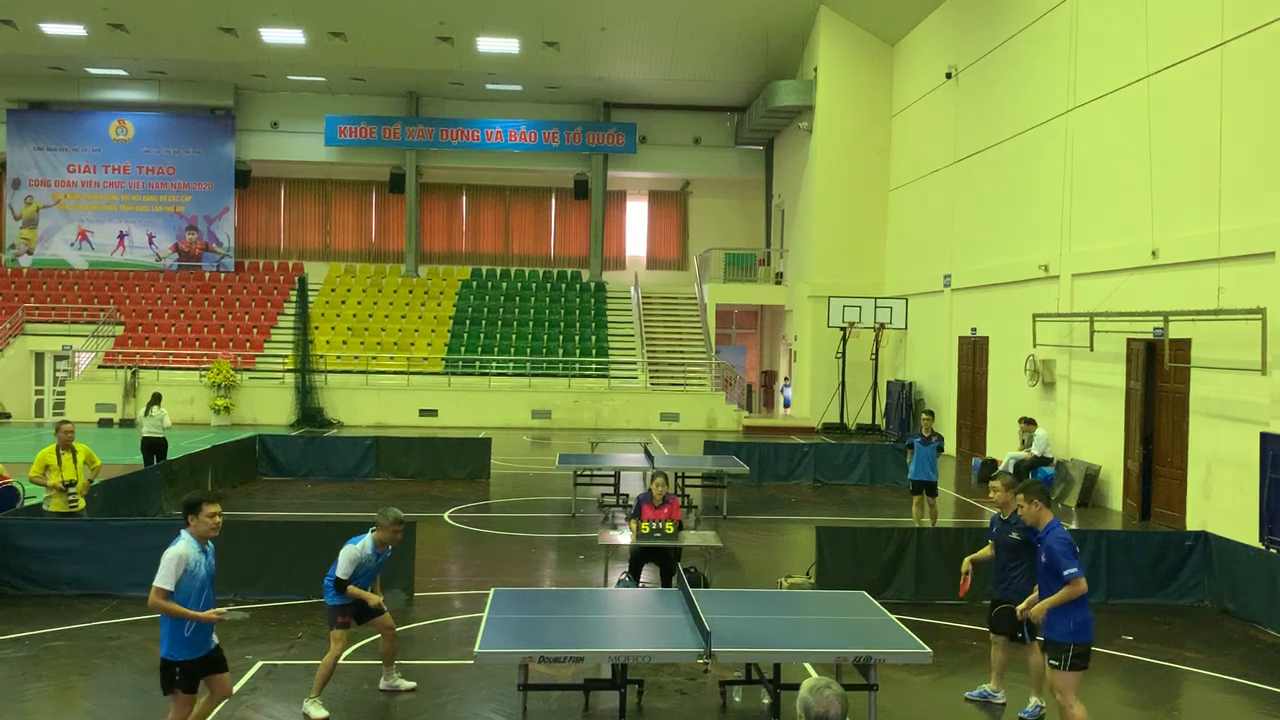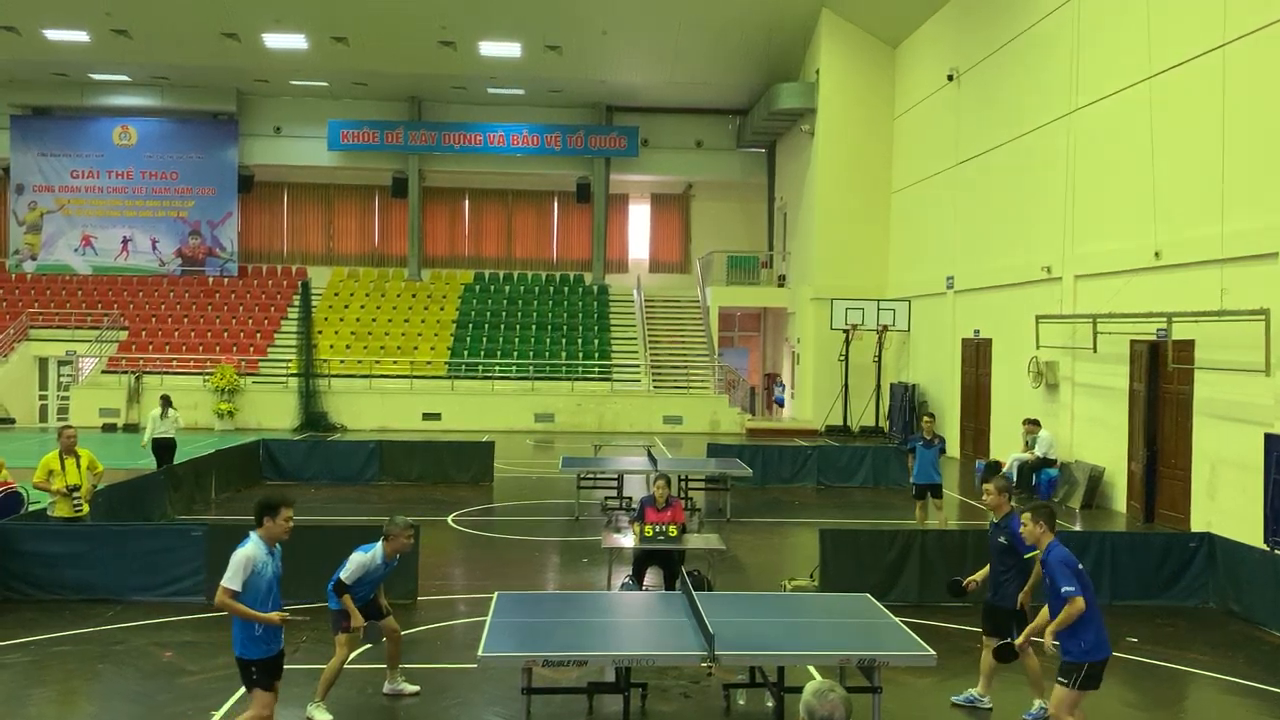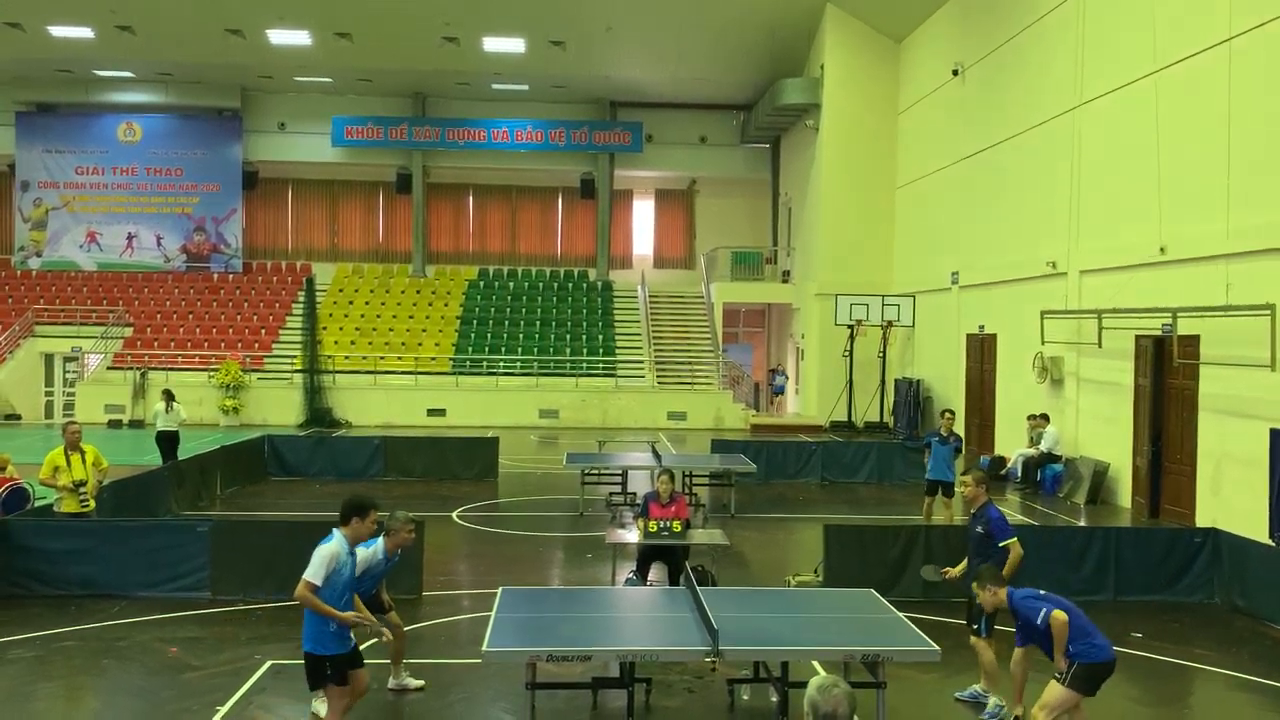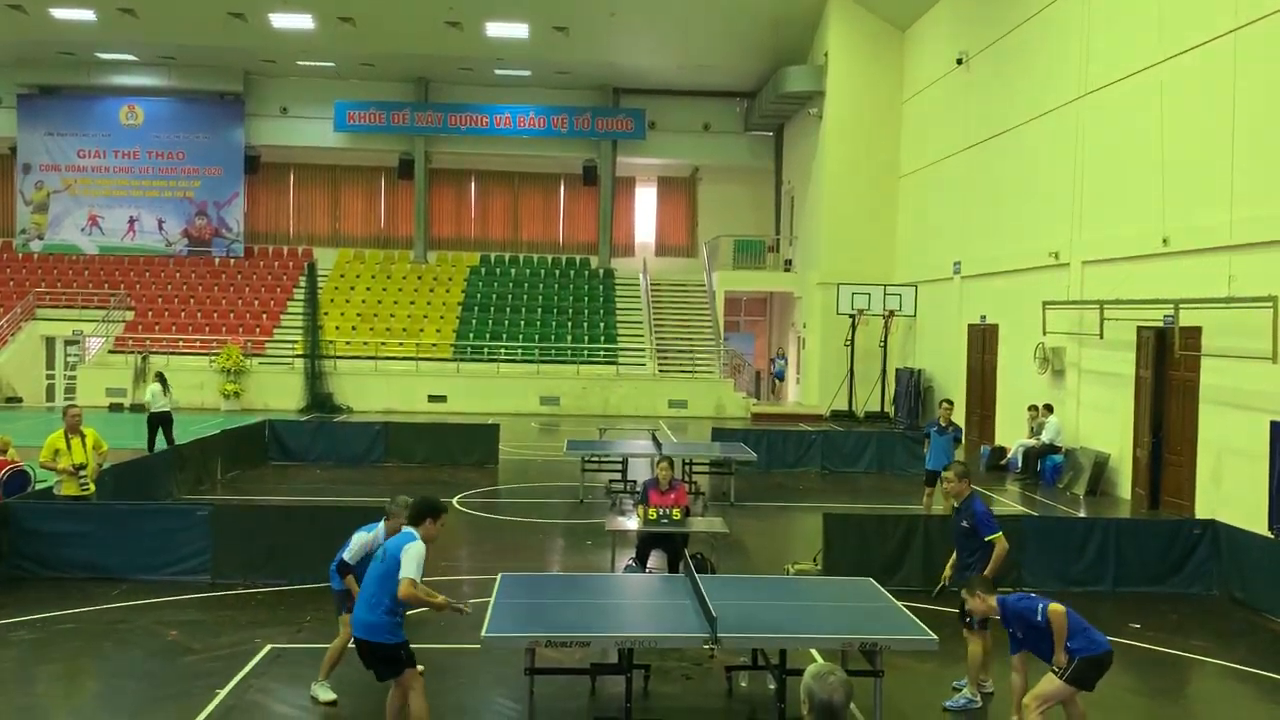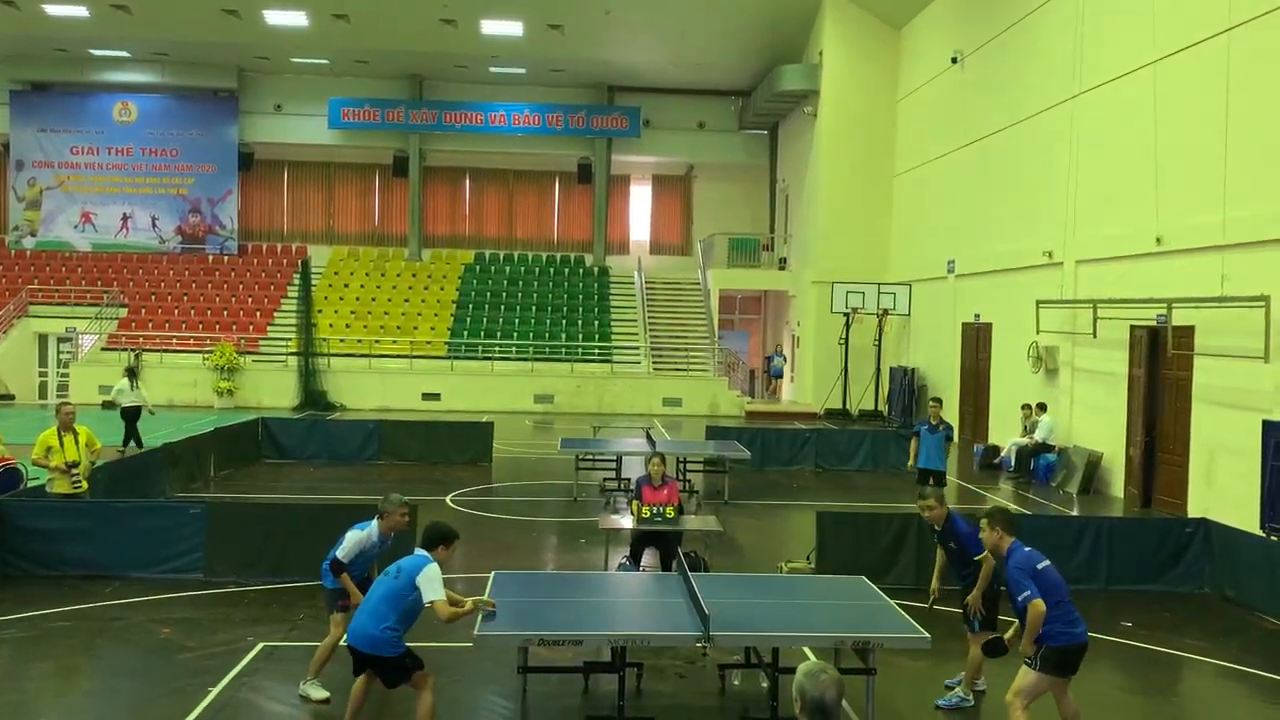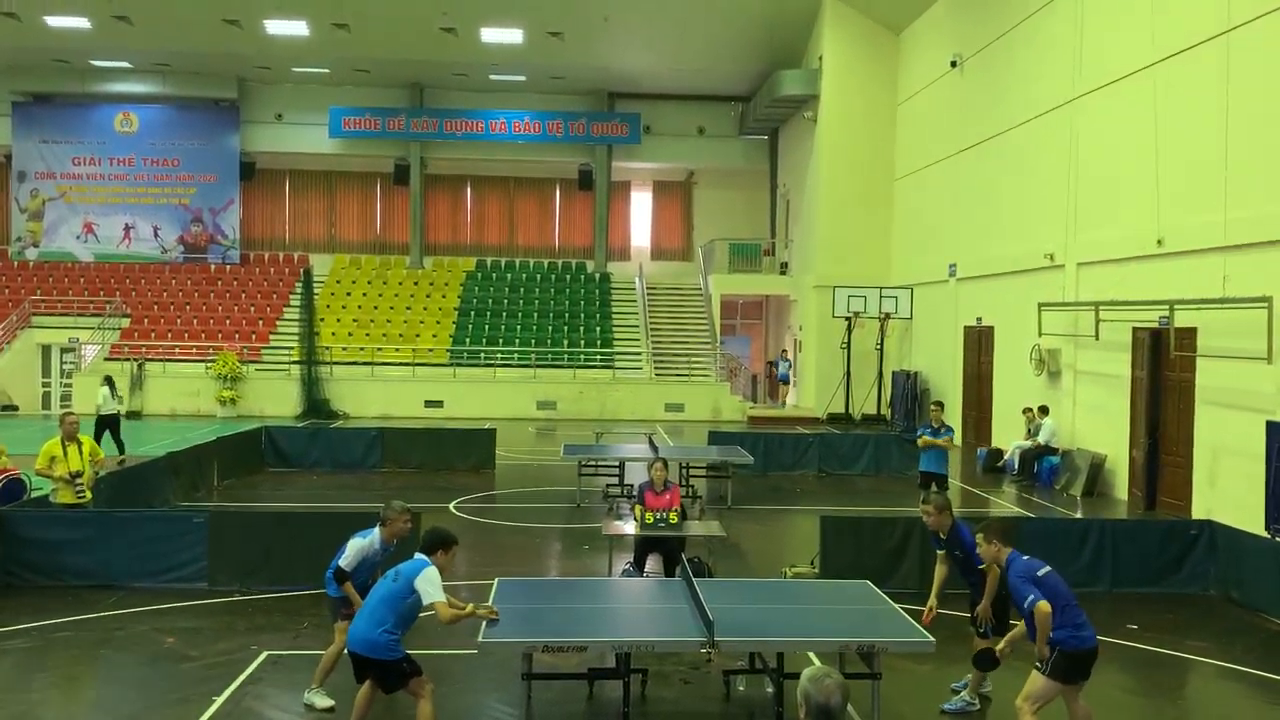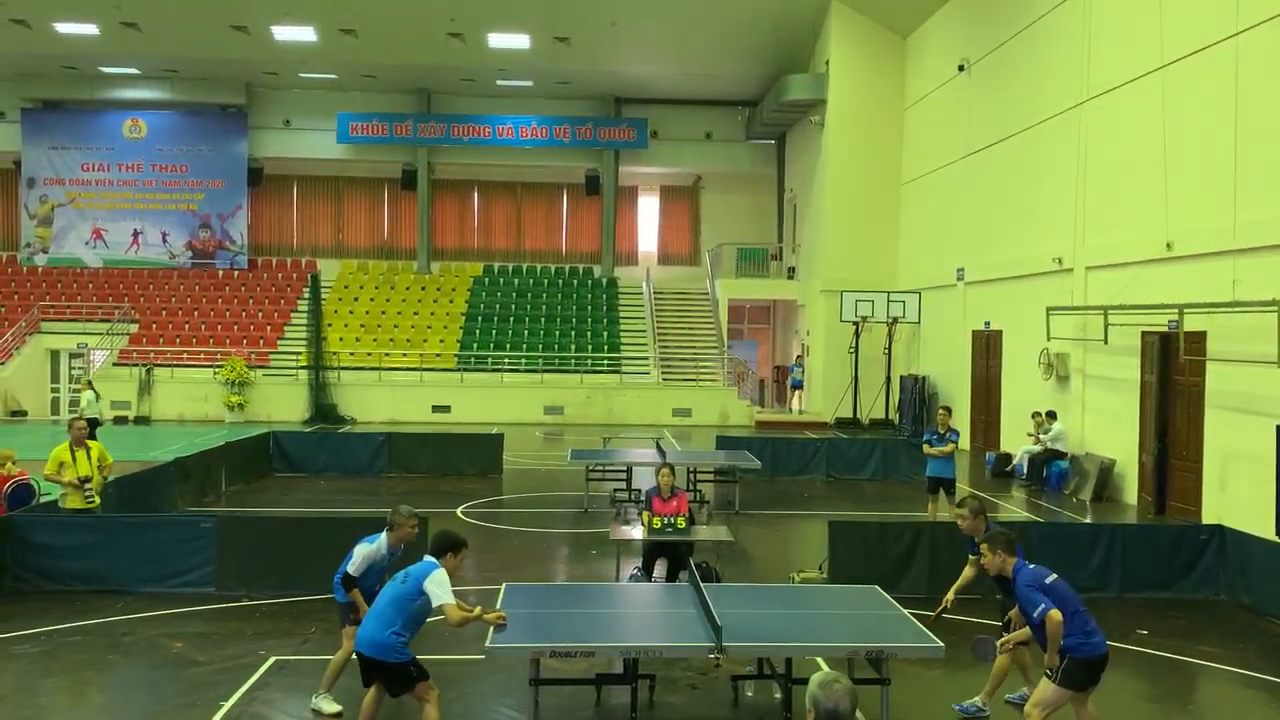
dt=0.5s
person 1, frame 1
left shoulder: (1027, 523)
right shoulder: (995, 520)
right wrist: (971, 558)
left hip: (1021, 595)
right hip: (1000, 593)
left knee: (1029, 646)
right knee: (997, 639)
right ankle: (995, 689)
person 1, frame 2
left shoulder: (1016, 526)
right shoulder: (994, 523)
left wrist: (1026, 592)
right wrist: (980, 576)
left hip: (1012, 600)
right hip: (994, 597)
left knee: (1022, 649)
right knee: (989, 643)
right ankle: (981, 694)
person 1, frame 3
left shoulder: (993, 516)
right shoulder: (975, 514)
left elbow: (1017, 551)
right wrist: (958, 569)
left knee: (979, 641)
right knee: (981, 639)
right ankle: (984, 688)
person 1, frame 4
left shoulder: (977, 510)
right shoulder: (959, 507)
left elbow: (1002, 545)
left wrist: (986, 576)
right wrist: (950, 566)
right hip: (967, 579)
left knee: (972, 634)
right knee: (981, 631)
left ankle: (972, 694)
right ankle: (983, 680)
person 1, frame 5
left shoulder: (962, 529)
right shoulder: (936, 524)
left elbow: (989, 562)
left wrist: (977, 594)
right wrist: (936, 578)
left hip: (983, 586)
right hip: (968, 583)
left knee: (977, 636)
right knee: (972, 633)
left ankle: (964, 693)
right ankle: (974, 678)
person 1, frame 6
left shoulder: (966, 537)
right shoulder: (938, 533)
left elbow: (993, 571)
right elbow: (943, 562)
left wrist: (986, 604)
right wrist: (934, 596)
left hip: (992, 592)
right hip: (976, 589)
left knee: (984, 642)
right knee: (978, 636)
left ankle: (970, 697)
right ankle: (980, 680)
person 1, frame 7
right shoulder: (974, 538)
right elbow: (973, 566)
left wrist: (1019, 609)
right wrist: (954, 590)
right hip: (1009, 596)
right knee: (1015, 645)
left ankle: (982, 702)
right ankle: (1031, 690)
person 2, frame 1
left shoulder: (208, 547)
right shoulder: (178, 552)
right elbow: (155, 601)
right wrist: (199, 616)
left hip: (206, 641)
right hip: (180, 647)
left knee: (223, 691)
person 2, frame 2
left shoulder: (275, 550)
right shoulder: (246, 553)
right elbow: (221, 600)
right wrist: (262, 617)
left hip: (272, 643)
right hip: (252, 647)
left knee: (269, 702)
person 2, frame 3
left shoulder: (347, 549)
right shoulder: (330, 549)
right elbow: (301, 594)
left wrist: (371, 621)
right wrist: (338, 616)
left hip: (342, 639)
right hip: (324, 642)
left knee: (360, 687)
person 2, frame 4
left shoulder: (398, 541)
right shoulder: (415, 545)
right elbow: (405, 593)
left wrist: (444, 602)
right wrist: (436, 604)
left hip: (364, 627)
right hip: (382, 630)
left knee: (401, 683)
right knee: (414, 687)
person 2, frame 5
left shoulder: (409, 562)
right shoulder: (429, 567)
left elbow: (438, 593)
right elbow: (445, 614)
left wrist: (470, 602)
right wrist: (467, 610)
left hip: (356, 635)
right hip: (381, 641)
left knee: (368, 675)
right knee: (426, 685)
person 2, frame 6
left shoulder: (408, 567)
right shoulder: (427, 570)
left elbow: (440, 598)
right elbow: (445, 616)
left wrist: (476, 611)
right wrist: (468, 613)
left hip: (356, 640)
right hip: (380, 644)
left knee: (373, 681)
right knee: (424, 692)
person 2, frame 7
left shoulder: (418, 569)
right shoulder: (435, 572)
left elbow: (449, 602)
right elbow: (454, 619)
left wrist: (485, 617)
right wrist: (476, 616)
left hip: (364, 642)
right hip: (388, 647)
left knee: (379, 687)
right knee: (430, 697)
person 3, frame 1
left shoulder: (386, 547)
right shoulder: (355, 549)
right elbow: (340, 584)
left wrist: (377, 593)
right wrist: (368, 597)
left hip: (364, 595)
right hip: (339, 596)
left knee: (389, 629)
right knee: (338, 648)
left ankle: (390, 678)
right ankle: (312, 700)
person 3, frame 2
left shoulder: (393, 555)
right shoulder: (364, 556)
right elbow: (339, 587)
left wrist: (381, 597)
right wrist: (355, 615)
left hip: (366, 599)
right hip: (343, 602)
left knee: (394, 632)
right knee: (343, 653)
left ankle: (393, 682)
person 3, frame 3
left shoulder: (395, 551)
right shoulder: (366, 552)
left wrist: (382, 594)
left hip: (369, 594)
left knee: (397, 629)
left ankle: (397, 677)
person 3, frame 4
left shoulder: (396, 536)
right shoulder: (367, 536)
right elbow: (342, 567)
right wrist: (359, 595)
right hip: (345, 581)
right knee: (347, 634)
right ankle: (320, 684)
person 3, frame 5
left shoulder: (387, 534)
right shoulder: (360, 534)
right elbow: (336, 566)
left wrist: (374, 582)
right wrist: (354, 594)
left hip: (359, 577)
right hip: (336, 580)
right knee: (337, 632)
right ankle: (309, 682)
person 3, frame 6
left shoulder: (390, 541)
right shoulder: (362, 542)
right elbow: (339, 574)
right wrist: (357, 602)
left hip: (363, 586)
right hip: (340, 589)
right knee: (343, 640)
right ankle: (313, 691)
person 3, frame 7
left shoulder: (397, 546)
right shoulder: (369, 547)
right elbow: (348, 580)
right wrist: (363, 608)
left hip: (371, 591)
right hip: (349, 594)
right knee: (350, 646)
right ankle: (320, 696)
person 4, frame 1
left shoulder: (1056, 539)
right shoulder: (1048, 536)
left elbow: (1079, 586)
left wrist: (1044, 605)
right wrist: (1029, 601)
left hip: (1070, 631)
right hip: (1059, 629)
left knee: (1067, 698)
right knee: (1059, 691)
person 4, frame 2
left shoulder: (1056, 559)
right shoulder: (1053, 556)
left elbow: (1077, 605)
right elbow: (1055, 605)
left wrist: (1050, 630)
right wrist: (1027, 634)
left hip: (1084, 649)
right hip: (1077, 646)
person 4, frame 3
left shoulder: (1021, 602)
right shoulder: (1022, 615)
left elbow: (1061, 619)
right elbow: (1018, 661)
left wrist: (1059, 657)
right wrist: (1017, 705)
left hip: (1088, 658)
right hip: (1100, 656)
right knee: (1070, 704)
person 4, frame 4
left shoulder: (1014, 605)
right shoulder: (1010, 621)
left elbow: (1058, 610)
right elbow: (1018, 671)
left wrist: (1059, 653)
left hip: (1087, 654)
right hip: (1095, 652)
left knee: (1031, 706)
right knee: (1064, 692)
person 4, frame 5
left shoulder: (1016, 564)
right shoulder: (1026, 555)
left elbow: (1037, 608)
left wrist: (1026, 643)
right wrist: (1014, 631)
left hip: (1055, 642)
right hip: (1075, 637)
left knee: (1015, 702)
right knee: (1060, 692)
person 4, frame 6
left shoulder: (1016, 573)
right shoulder: (1026, 563)
left elbow: (1044, 610)
left wrist: (1041, 646)
right wrist: (1007, 641)
left hip: (1066, 647)
right hip: (1085, 642)
right knee: (1072, 697)
person 4, frame 7
left shoulder: (1024, 583)
right shoulder: (1033, 571)
left elbow: (1055, 619)
left wrist: (1051, 656)
right wrist: (1012, 638)
left hip: (1078, 654)
right hip: (1095, 649)
right knee: (1080, 702)
